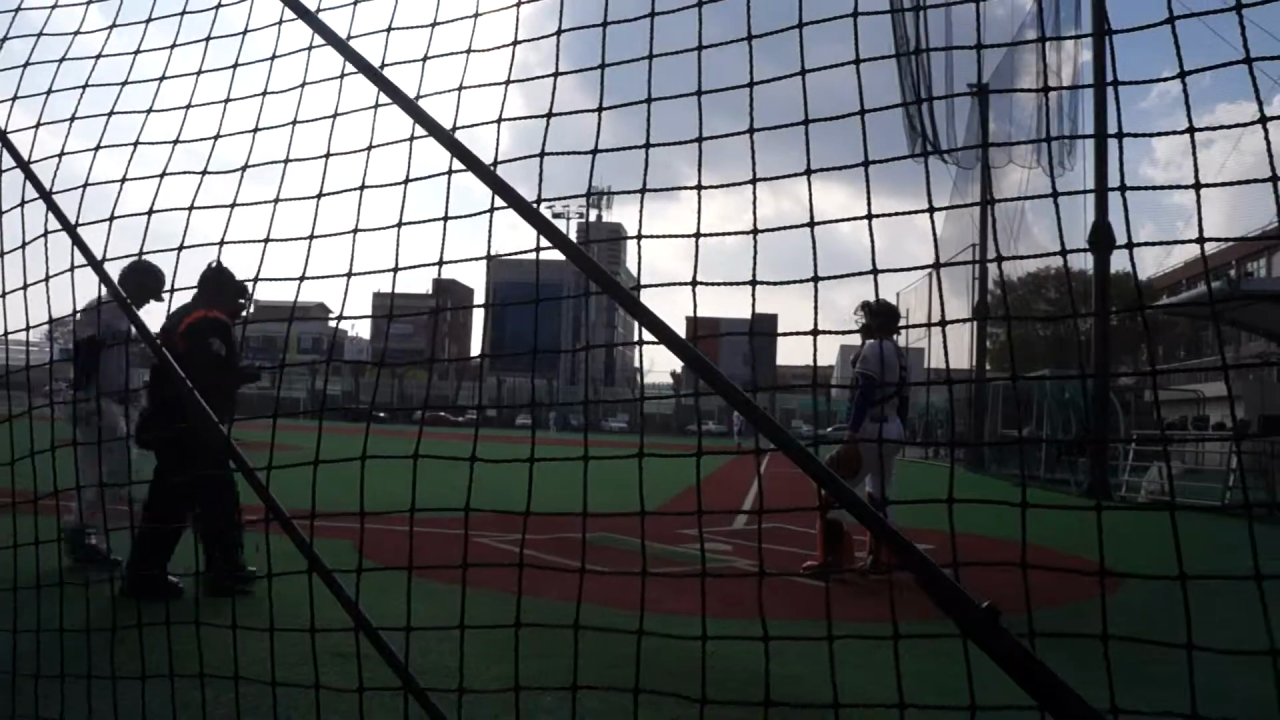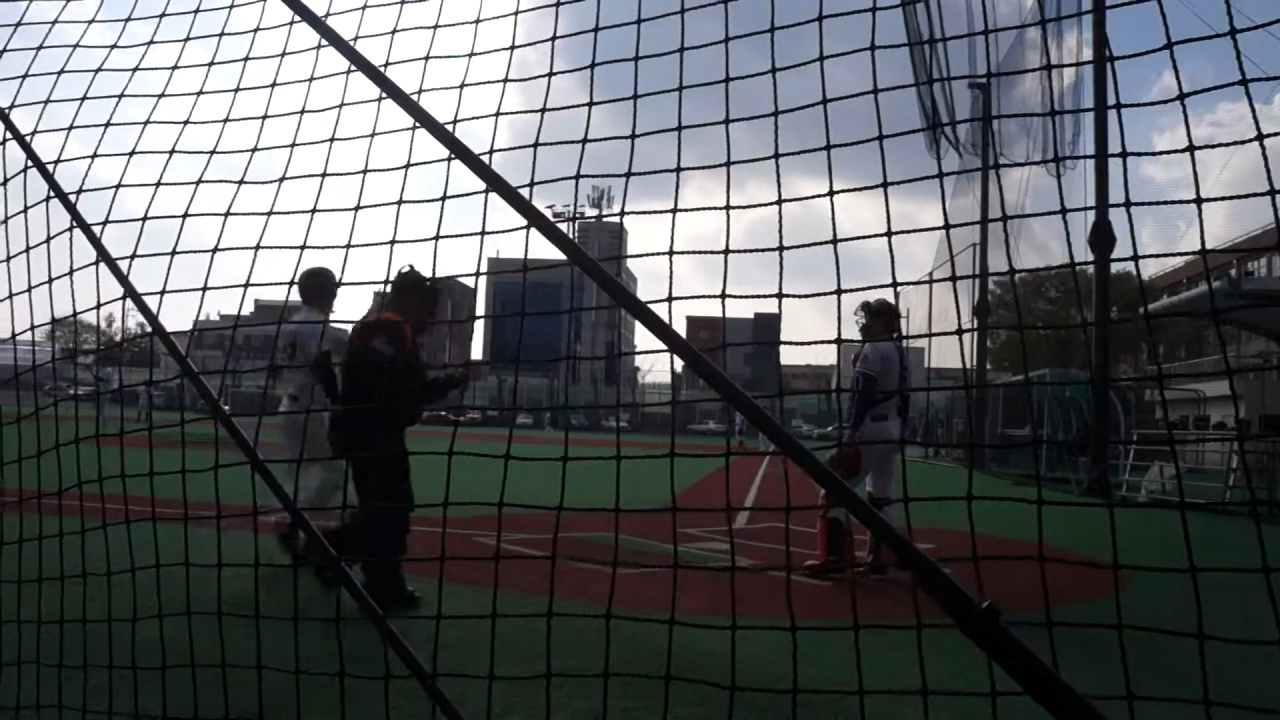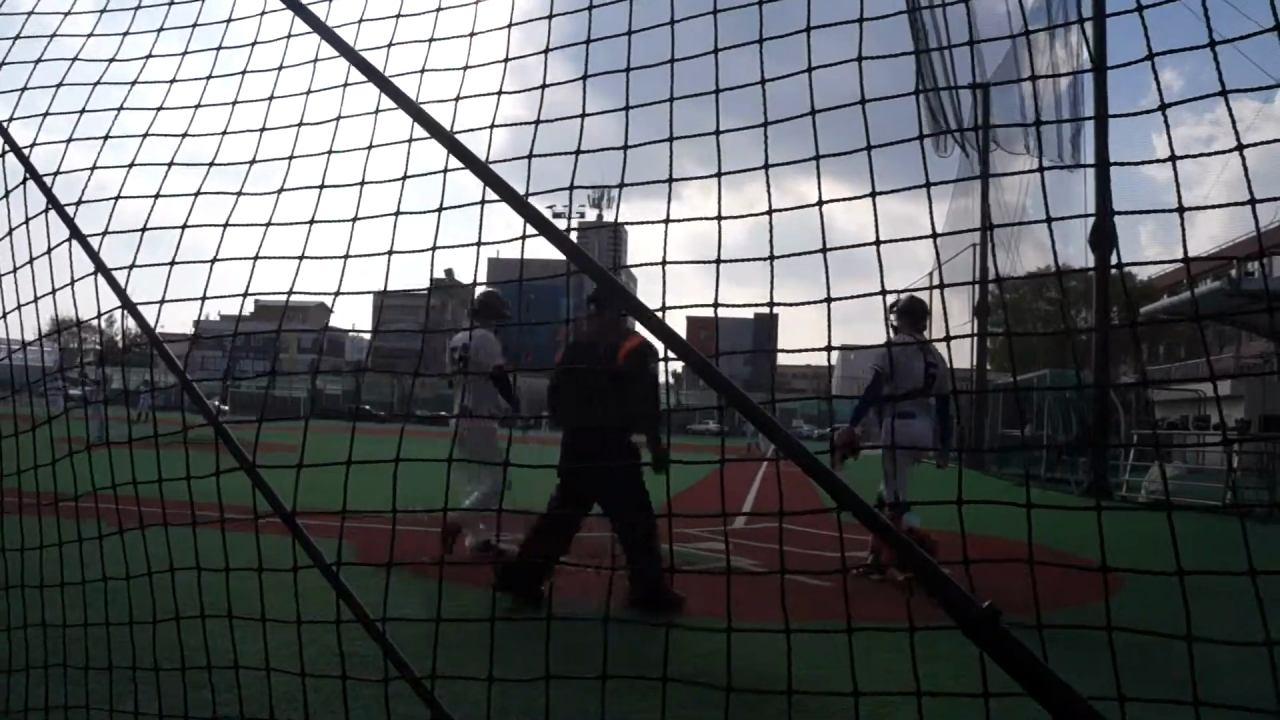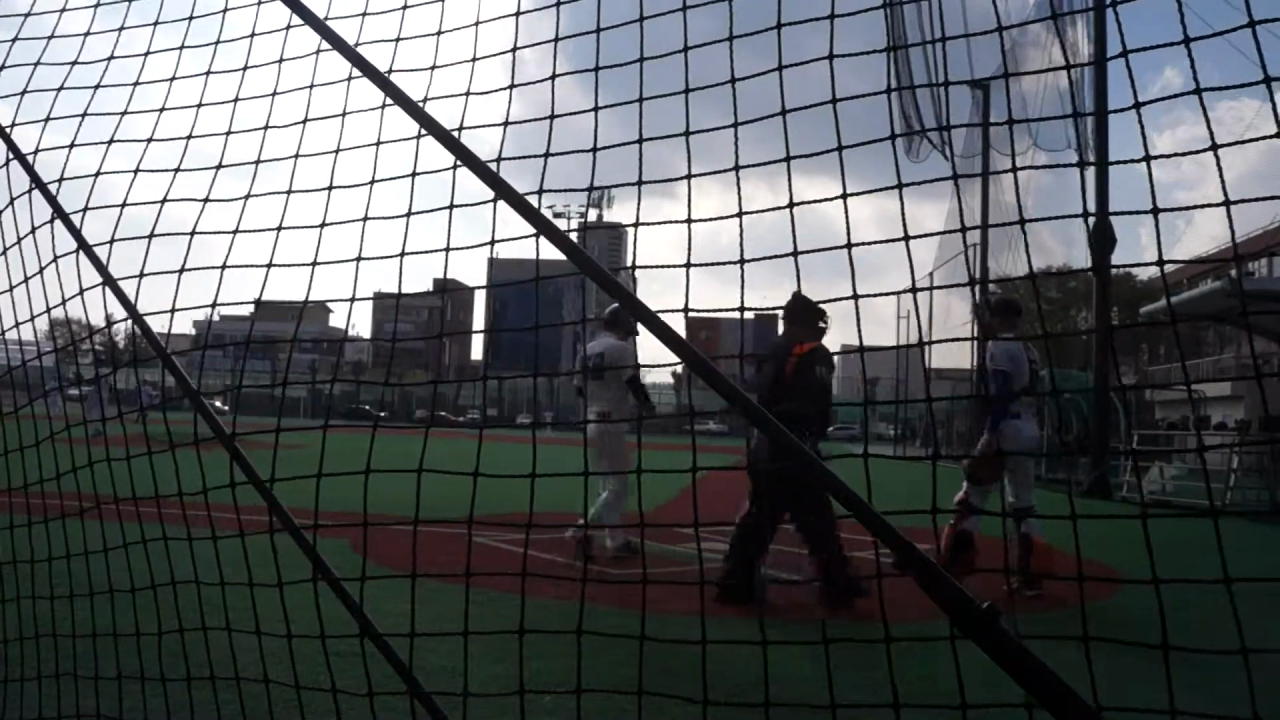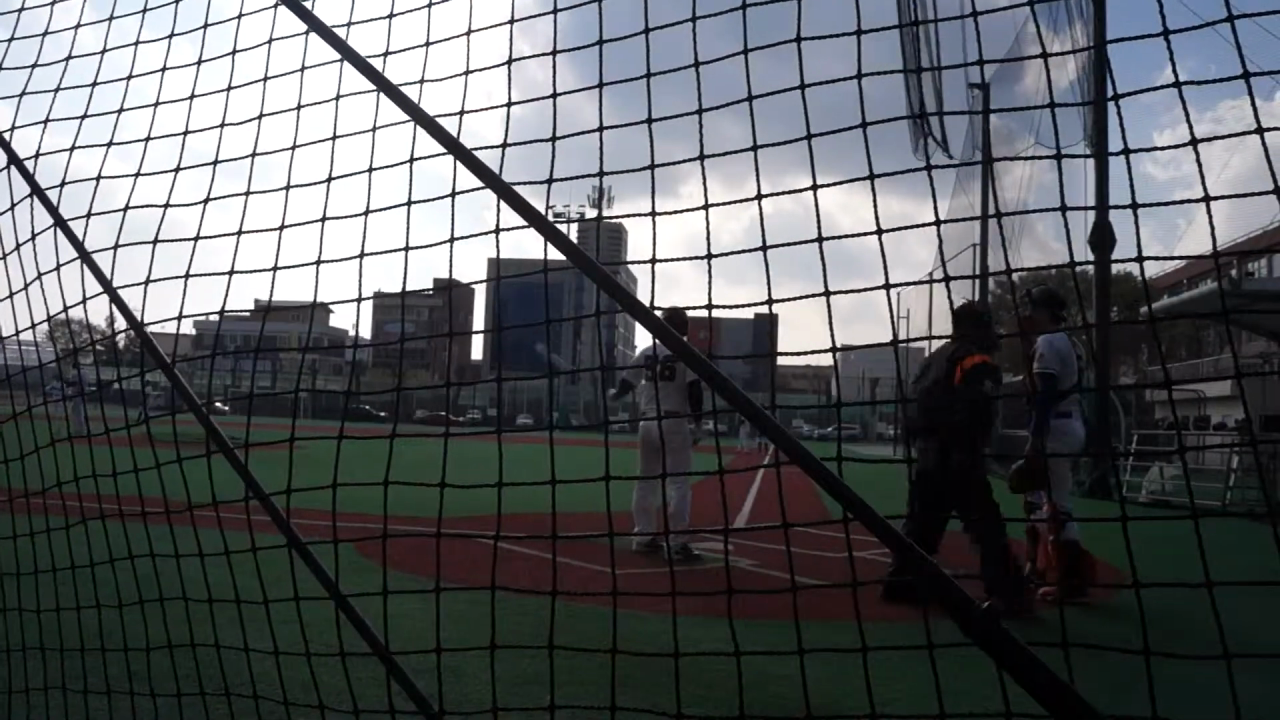
dt=1s
person 1, frame 1
left shoulder: (181, 318)
right shoulder: (210, 324)
right elbow: (209, 384)
left wrist: (240, 375)
left hip: (169, 422)
right hip: (185, 426)
left knee: (219, 494)
right knee: (171, 500)
left ankle: (226, 570)
right ankle: (144, 575)
person 1, frame 2
left shoulder: (399, 331)
right shoulder: (387, 328)
left elbow: (410, 389)
right elbow: (364, 382)
left wrist: (449, 383)
left hip: (380, 435)
right hip: (370, 435)
left knee: (388, 505)
right knee: (388, 508)
left ankle: (333, 549)
right ankle: (384, 587)
person 1, frame 3
left shoulder: (574, 347)
right shoulder: (635, 347)
left elbow: (556, 398)
right elbow: (643, 400)
right wrist: (655, 443)
left hip: (575, 444)
right hip: (610, 446)
left knee: (561, 516)
right knee: (635, 517)
left ankle: (521, 576)
right ankle: (649, 589)
person 1, frame 4
left shoulder: (769, 355)
right shoulder: (812, 354)
right elbow: (814, 405)
right wrist: (811, 437)
left hip: (764, 448)
left knee: (759, 518)
right knee: (817, 519)
left ankle: (735, 582)
right ankle: (838, 584)
person 1, frame 5
left shoulder: (934, 359)
right shoulder: (979, 365)
left elbow: (915, 408)
right elbow: (977, 418)
right wrist: (974, 455)
left hip: (926, 454)
right hip: (956, 458)
left knee: (921, 524)
right knee: (986, 523)
left ankle: (901, 583)
right ankle: (1007, 592)
person 2, frame 1
left shoulder: (873, 348)
right shoulder: (899, 354)
left elbow: (864, 395)
right elbow: (903, 399)
left wrist: (851, 435)
left hip: (872, 430)
right hip: (893, 430)
right knee: (880, 497)
left ankle: (833, 558)
right ankle: (878, 558)
person 2, frame 2
left shoulder: (873, 349)
right shoulder: (900, 354)
left elbow: (864, 395)
right elbow: (904, 400)
left wrist: (851, 434)
left hip: (873, 429)
right hip: (894, 429)
right knee: (882, 497)
left ankle: (834, 558)
right ankle: (878, 558)
person 2, frame 3
left shoulder: (893, 347)
right shoulder: (936, 356)
left elbow: (873, 390)
right elbow: (943, 405)
left wrist: (852, 425)
right wrist: (943, 445)
left hip: (899, 428)
right hip: (924, 430)
left knee: (895, 501)
right knee: (891, 497)
right ankle: (879, 559)
person 2, frame 4
left shoulder: (999, 346)
right shoulder: (1028, 350)
left elbow: (1000, 393)
left wrist: (991, 435)
left hip: (1006, 428)
right hip: (1028, 428)
left knee: (969, 500)
right knee: (1023, 505)
left ankle: (952, 569)
right ankle: (1028, 576)
person 2, frame 5
left shoulder: (1047, 343)
right shoulder: (1067, 342)
left elbow: (1046, 397)
left wrist: (1034, 440)
left hip: (1056, 427)
right hip: (1071, 424)
left knee: (1057, 508)
right knee: (1036, 499)
left ankle: (1072, 582)
right ankle: (1035, 567)
person 3, frame 1
left shoulder: (120, 314)
right shoulder: (100, 310)
right elbow: (84, 354)
left wrist: (127, 401)
right wrist: (84, 398)
left hip: (112, 404)
right hip: (97, 404)
left knee: (94, 475)
right knee: (120, 473)
left ankle: (85, 541)
right ankle: (77, 527)
person 3, frame 2
left shoulder: (287, 326)
right shoulder: (318, 325)
left elbow: (280, 369)
left hip: (290, 408)
right hip: (311, 410)
left knee: (301, 477)
right knee: (332, 474)
left ankle: (298, 541)
right ankle: (290, 522)
person 3, frame 3
left shoulder: (456, 341)
right shoulder: (486, 338)
right elbow: (499, 378)
right wrist: (518, 409)
left hip: (460, 419)
right hip: (479, 421)
left knee: (473, 482)
right knee: (496, 480)
left ankle: (478, 538)
right ankle: (456, 521)
person 3, frame 4
left shoulder: (586, 350)
right shoulder: (620, 348)
left elbow: (580, 390)
right elbow: (635, 385)
right wrist: (651, 413)
left hip: (592, 423)
right hip: (611, 425)
left knee: (610, 485)
right knee: (618, 486)
left ankle: (617, 540)
right ankle: (582, 532)
person 3, frame 5
left shoulder: (646, 353)
left elbow: (627, 383)
right elbow: (694, 391)
left wrist: (615, 394)
right wrist: (697, 424)
left hip: (647, 423)
right hip: (673, 424)
left knee: (646, 482)
right knee: (678, 484)
left ankle: (644, 536)
right ankle: (677, 543)
